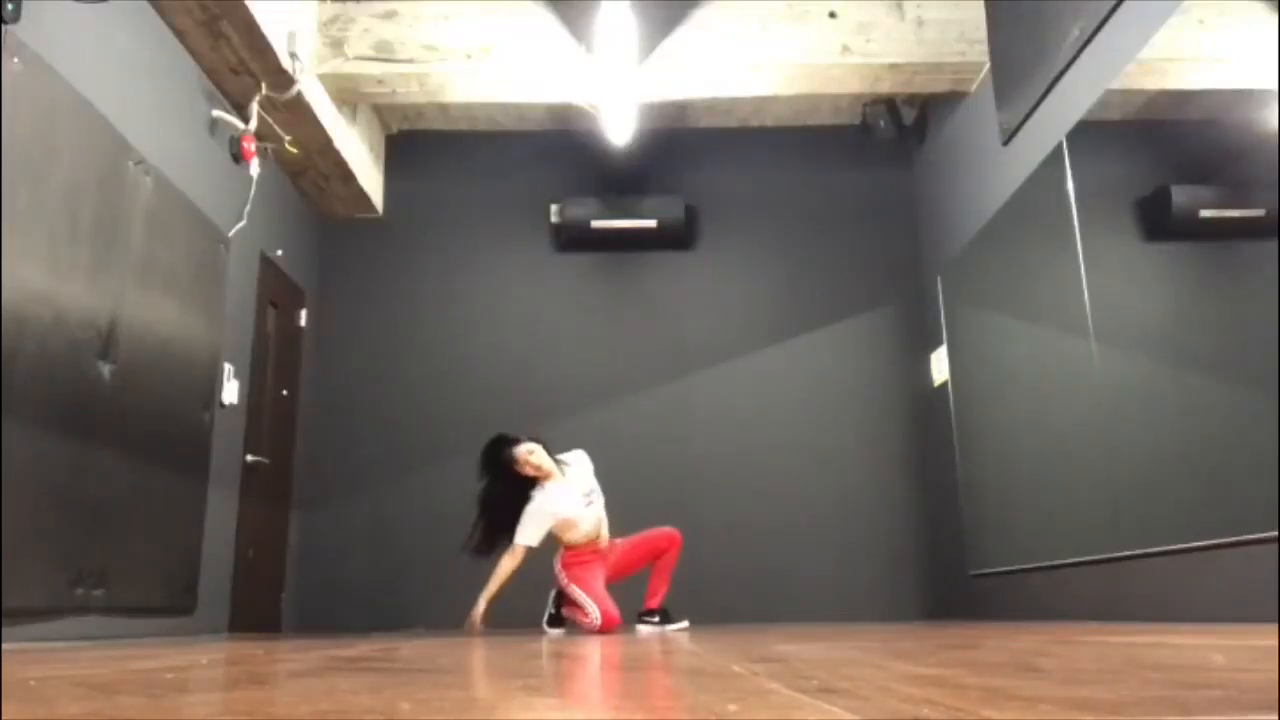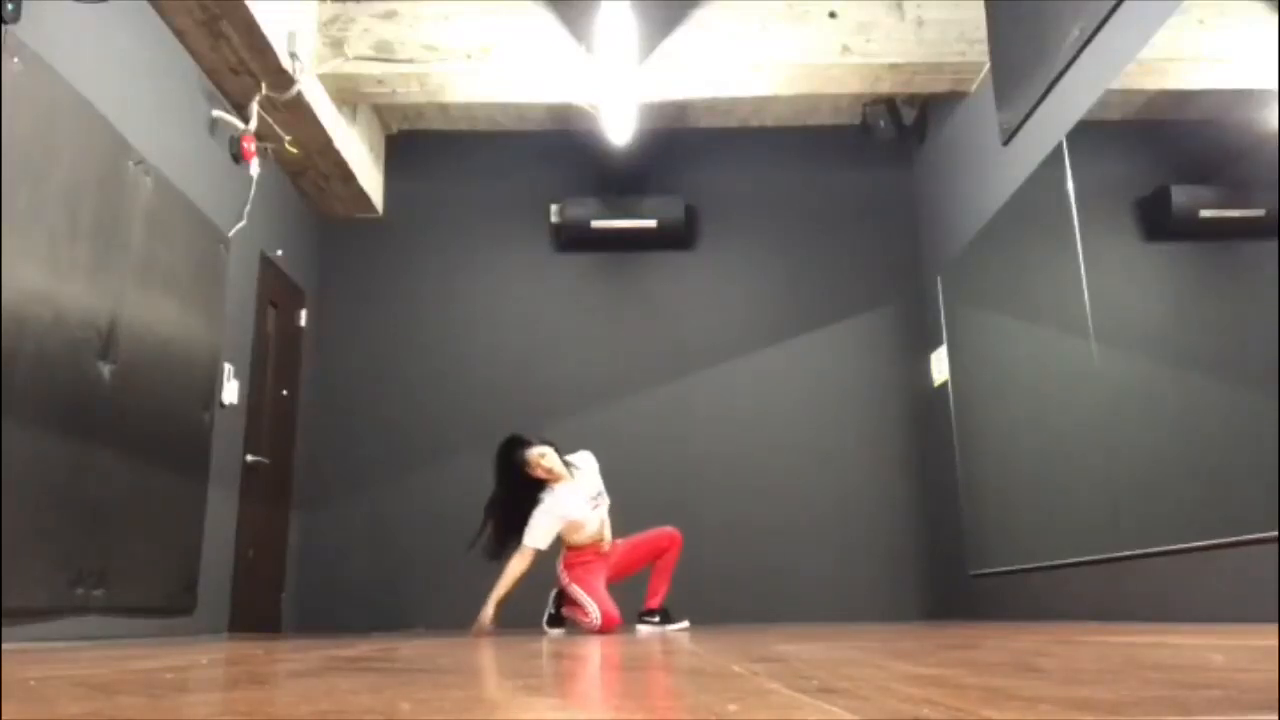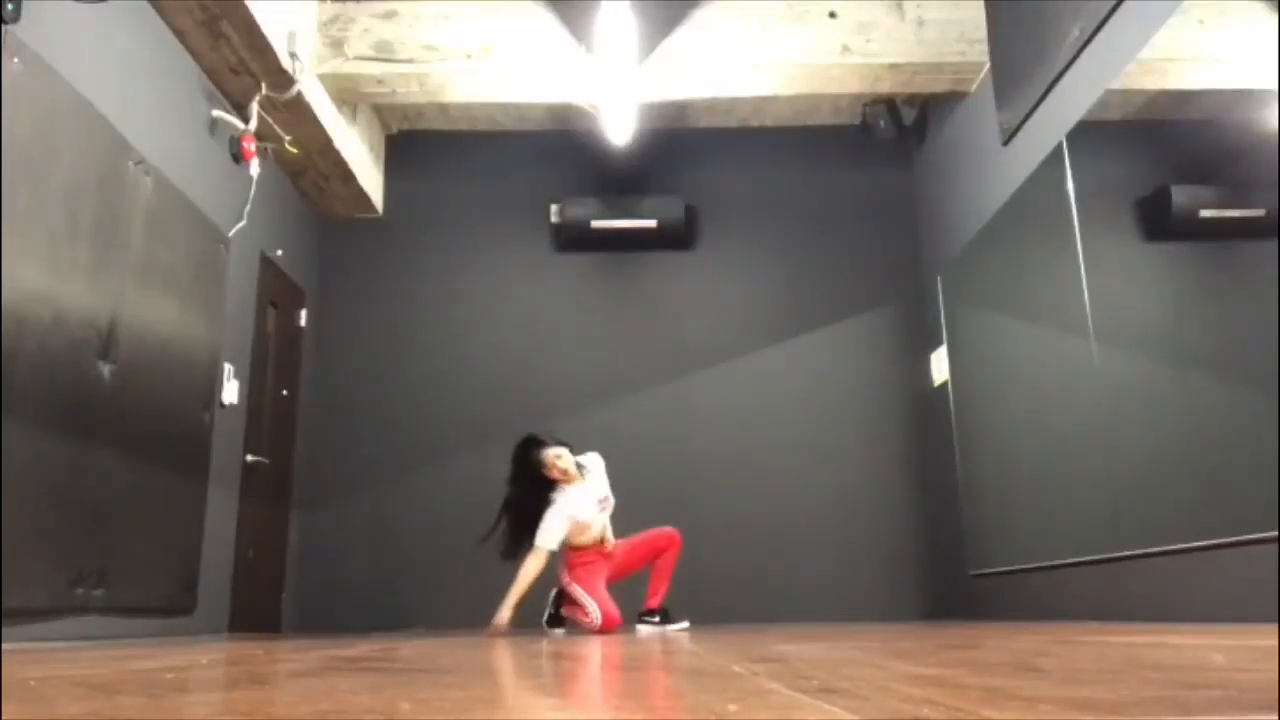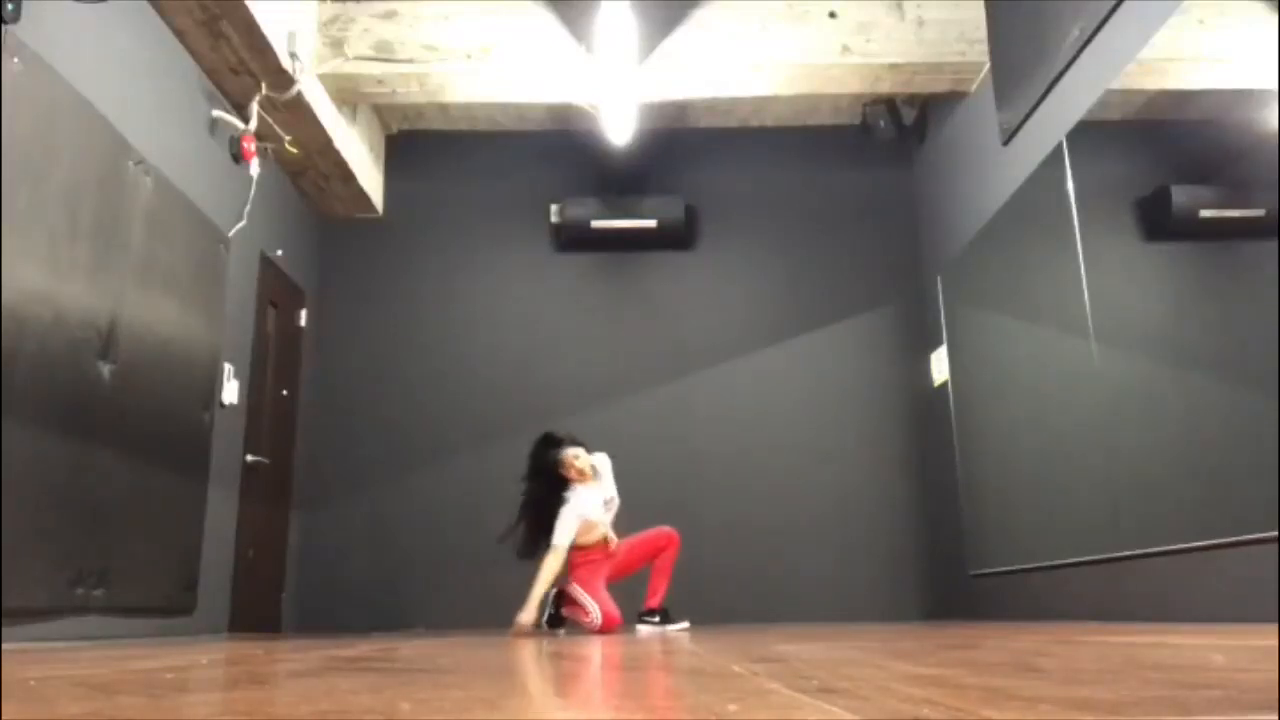
dt=0.1s
person 1, frame 1
left shoulder: (578, 460)
right shoulder: (540, 504)
right elbow: (514, 554)
left wrist: (604, 525)
right wrist: (482, 601)
left hip: (606, 550)
right hip: (578, 564)
left knee: (670, 538)
right knee: (608, 621)
left ankle: (651, 613)
right ankle: (562, 605)
person 1, frame 2
left shoulder: (585, 461)
right shoulder: (549, 507)
right elbow: (523, 556)
left wrist: (606, 526)
right wrist: (490, 604)
left hip: (608, 551)
right hip: (581, 564)
left knee: (669, 537)
right knee: (608, 621)
left ankle: (651, 614)
right ankle: (563, 606)
person 1, frame 3
left shoulder: (593, 462)
right shoulder: (560, 507)
right elbow: (537, 557)
left wrist: (608, 528)
right wrist: (507, 607)
left hip: (609, 552)
right hip: (582, 565)
left knee: (669, 538)
right knee: (609, 621)
left ankle: (651, 614)
right ankle: (563, 604)
person 1, frame 4
left shoulder: (602, 462)
right shoulder: (572, 505)
right elbow: (555, 555)
left wrist: (608, 529)
right wrist: (531, 605)
left hip: (608, 552)
right hip: (583, 563)
left knee: (667, 537)
right knee: (610, 622)
left ankle: (651, 614)
right ankle: (562, 604)
